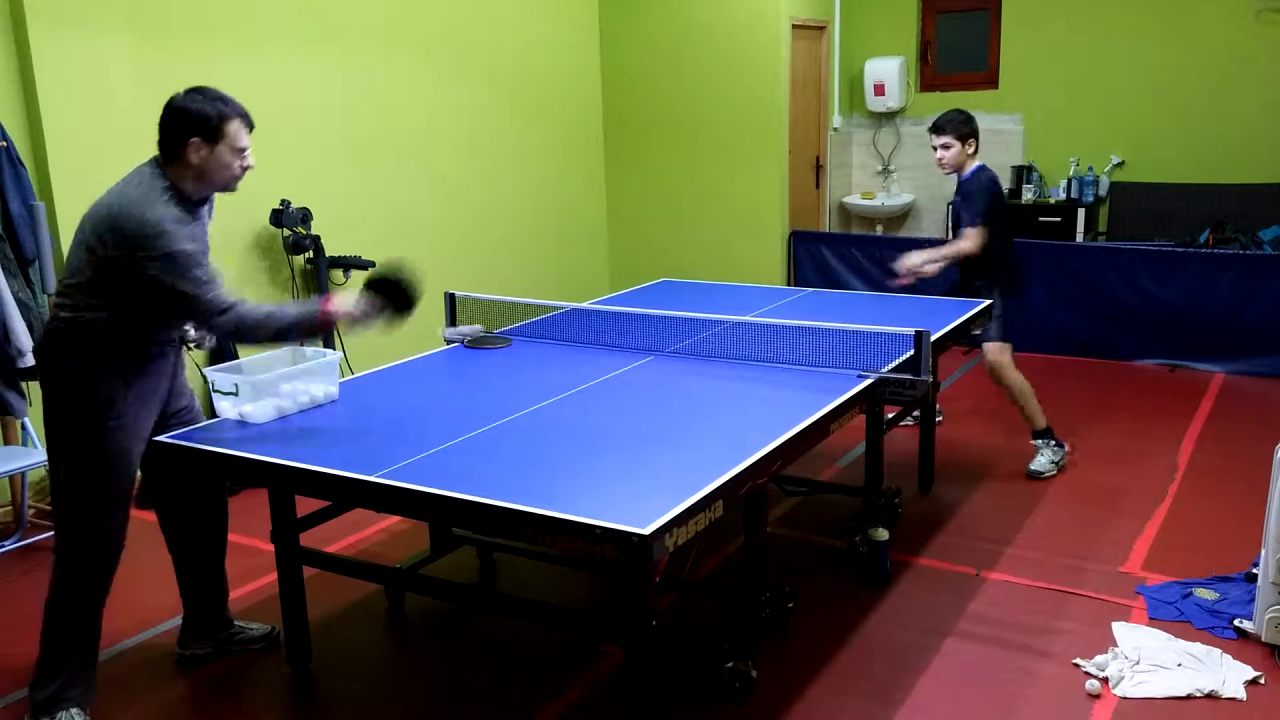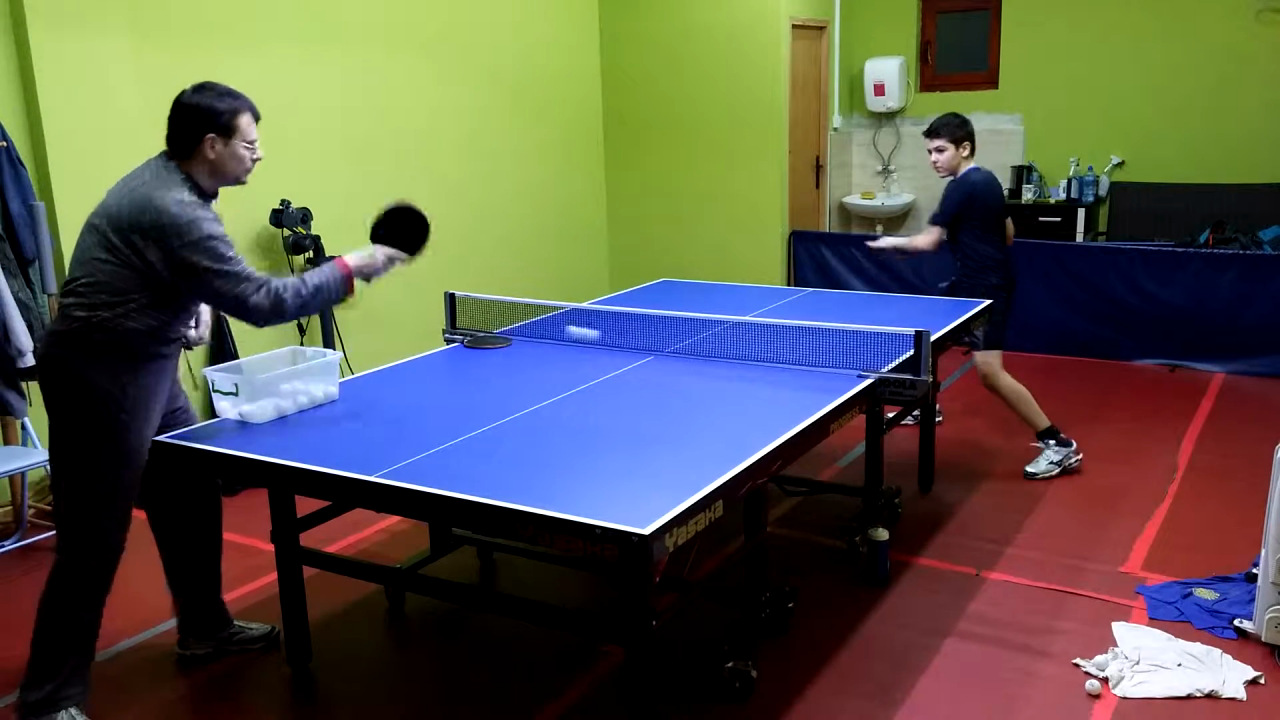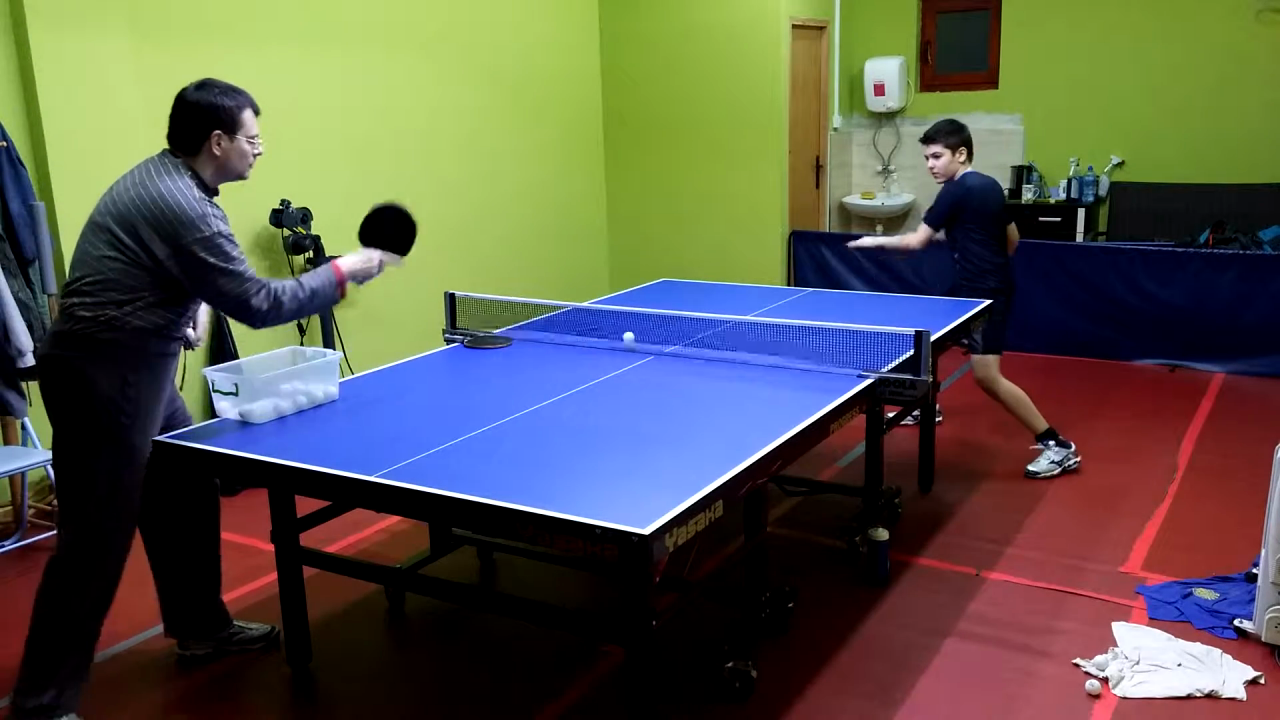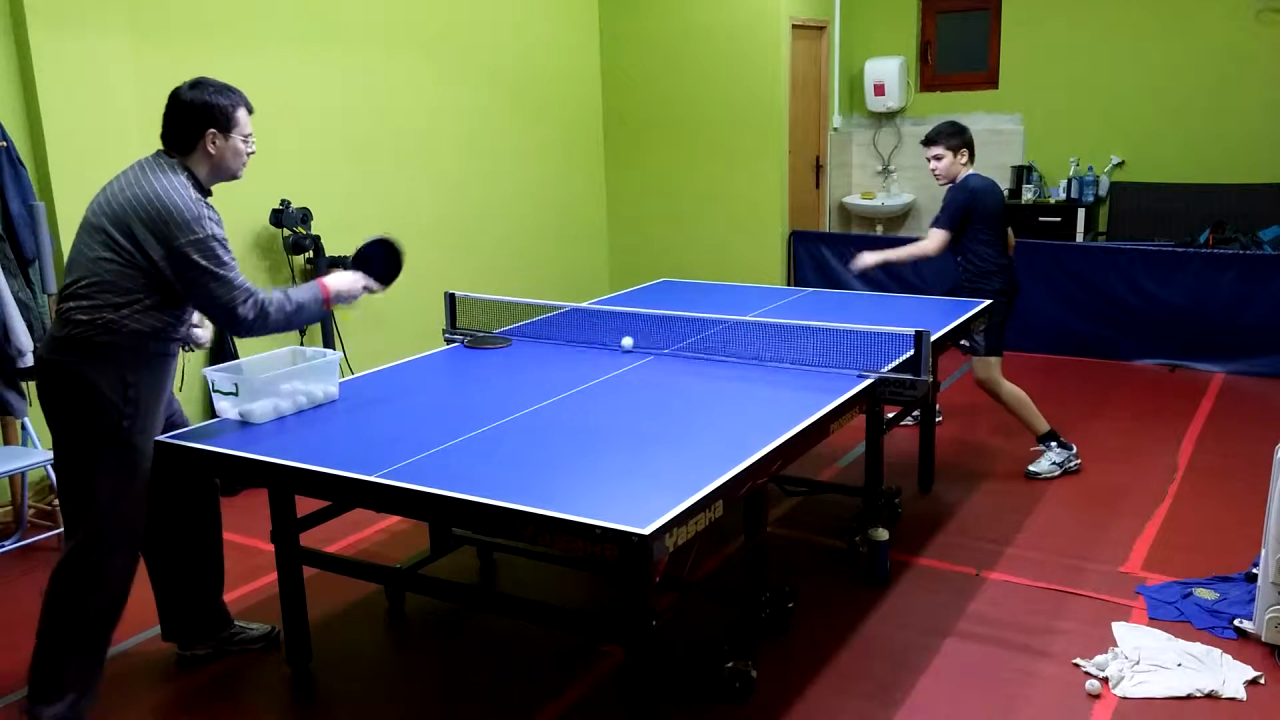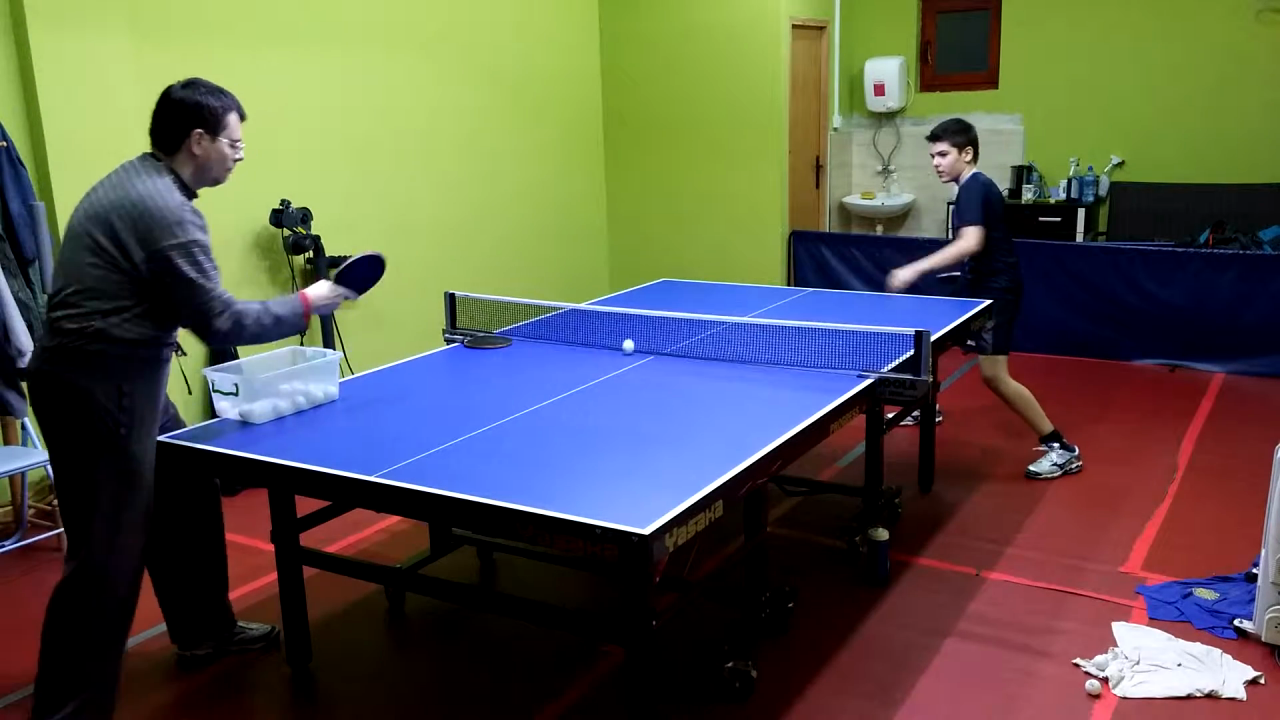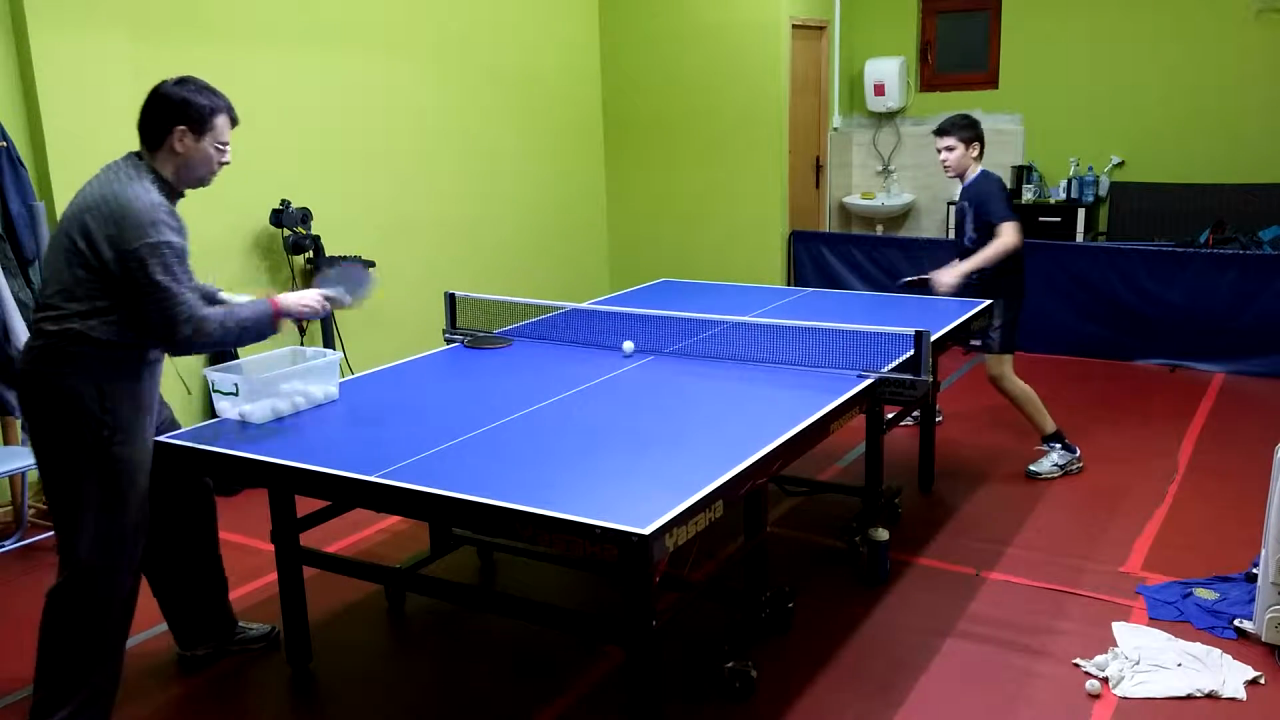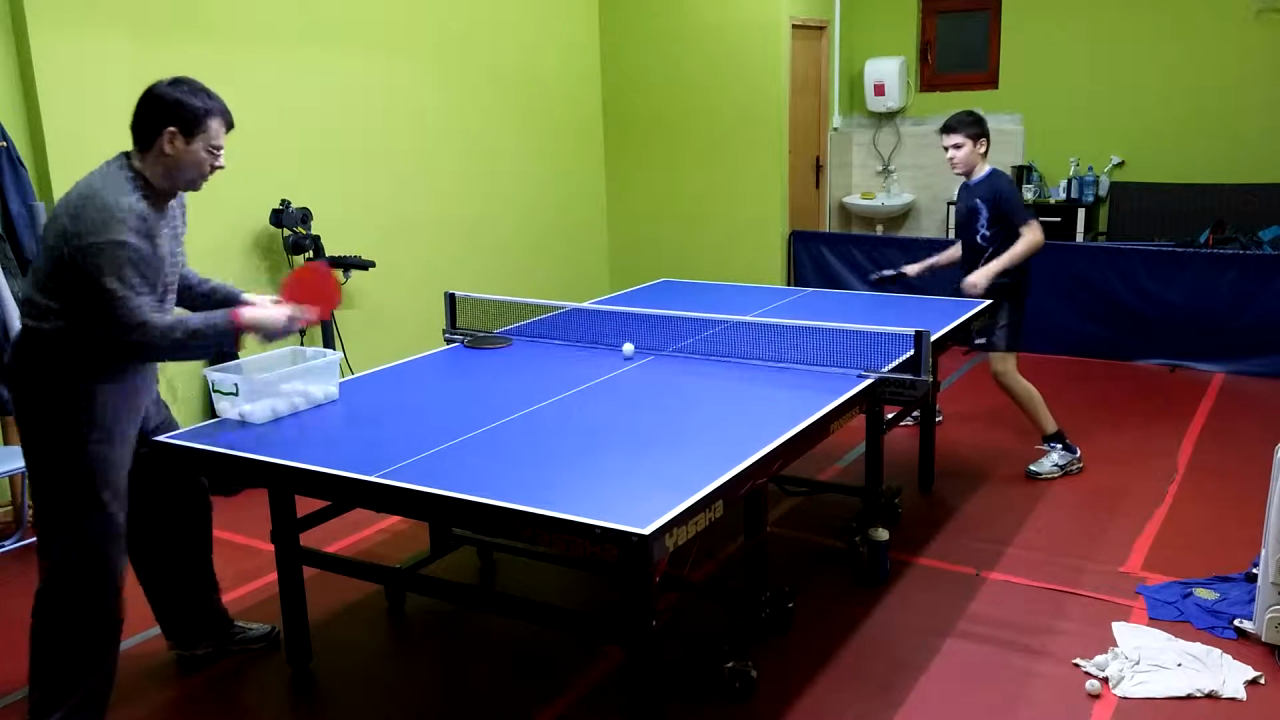
dt=0.1s
person 1, frame 1
left shoulder: (194, 192)
right shoulder: (149, 220)
right elbow: (221, 317)
left wrist: (223, 309)
right wrist: (328, 312)
left hip: (156, 362)
right hip: (95, 377)
left knee: (200, 493)
right knee: (94, 537)
left ankle: (206, 625)
person 1, frame 2
left shoulder: (168, 183)
right shoulder: (173, 213)
right elbow: (259, 302)
left wrist: (194, 304)
right wrist: (347, 270)
left hip: (142, 366)
right hip: (98, 376)
left knee: (191, 493)
right knee: (95, 536)
left ankle: (204, 625)
person 1, frame 3
left shoulder: (165, 179)
right shoulder: (182, 210)
right elbow: (257, 303)
left wrist: (196, 305)
right wrist: (339, 273)
left hip: (141, 366)
right hip: (100, 377)
left knee: (188, 494)
right knee: (97, 540)
left ankle: (200, 625)
person 1, frame 4
left shoulder: (155, 182)
right shoulder: (179, 209)
right elbow: (243, 313)
left wrist: (192, 311)
right wrist: (326, 292)
left hip: (129, 371)
right hip: (100, 381)
left knee: (186, 498)
right knee: (104, 545)
left ankle: (201, 627)
person 1, frame 5
left shoulder: (142, 184)
right shoulder: (164, 211)
right elbow: (221, 323)
left wrist: (184, 312)
right wrist: (305, 304)
left hip: (125, 377)
right hip: (95, 389)
left knee: (187, 499)
right knee: (108, 557)
left ankle: (203, 627)
person 1, frame 6
left shoulder: (152, 192)
right shoulder: (136, 210)
right elbow: (184, 329)
left wrist: (223, 302)
right wrist: (278, 312)
left hip: (127, 382)
right hip: (84, 393)
left knee: (181, 505)
right knee: (104, 559)
left ankle: (204, 629)
person 1, frame 7
left shoulder: (161, 199)
right shoulder: (111, 211)
left elbow: (168, 283)
right elbow: (140, 332)
left wrist: (242, 299)
right wrist: (241, 323)
left hip: (125, 382)
right hip: (70, 393)
left knee: (178, 504)
right knee: (85, 559)
left ankle: (199, 628)
person 2, frame 1
left shoulder: (978, 183)
right shoulder: (967, 182)
left elbow: (971, 245)
left wrist: (923, 257)
right wrist: (934, 265)
left hip: (993, 283)
right hip: (972, 282)
left knee: (997, 362)
left ankle: (1048, 442)
person 2, frame 2
left shoulder: (963, 186)
right shoulder: (986, 180)
left elbow: (929, 240)
right elbow: (1008, 233)
left wrist: (891, 242)
left hip: (986, 288)
right hip: (973, 284)
left knee: (990, 371)
left ankle: (1058, 444)
person 2, frame 3
left shoulder: (957, 190)
right shoulder: (988, 185)
left elbow: (918, 240)
right elbow: (1012, 238)
left wrist: (876, 241)
left hip: (985, 291)
right hip: (978, 287)
left knee: (986, 375)
left ankle: (1058, 446)
person 2, frame 4
left shoulder: (962, 191)
right shoulder: (988, 188)
left elbow: (933, 246)
right elbow: (1008, 242)
left wrist: (878, 257)
left hip: (988, 293)
right hip: (983, 288)
left knee: (986, 376)
left ankle: (1060, 448)
person 2, frame 5
left shoulder: (973, 189)
right shoulder: (981, 187)
left elbow: (972, 243)
left wrist: (914, 269)
left hip: (994, 292)
right hip: (980, 288)
left knee: (994, 374)
left ankle: (1061, 447)
person 2, frame 6
left shoulder: (986, 186)
right shoulder: (970, 188)
left elbow: (1009, 239)
left wrist: (958, 269)
right wrist: (952, 271)
left hip: (998, 292)
right hip: (977, 289)
left knee: (999, 373)
left ankle: (1062, 448)
person 2, frame 7
left shoulder: (1000, 185)
right shoulder: (966, 189)
left elbow: (1034, 237)
left wrist: (990, 270)
right wrist: (923, 265)
left hip: (1002, 291)
right hip: (973, 288)
left knee: (1001, 370)
left ankle: (1062, 449)
